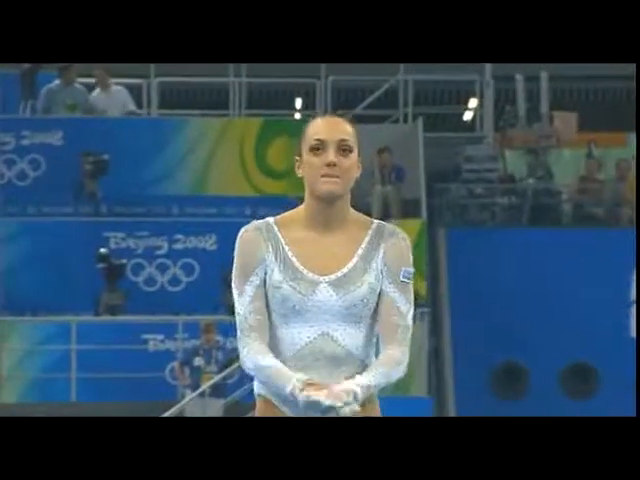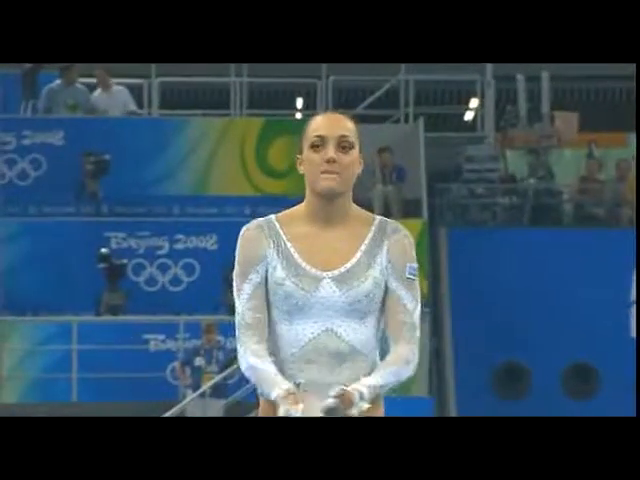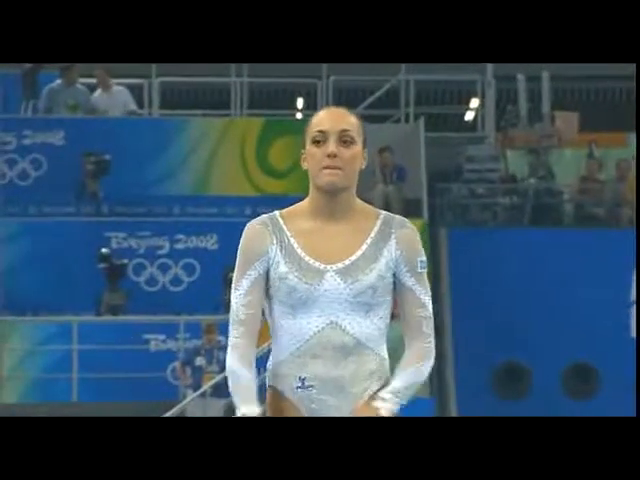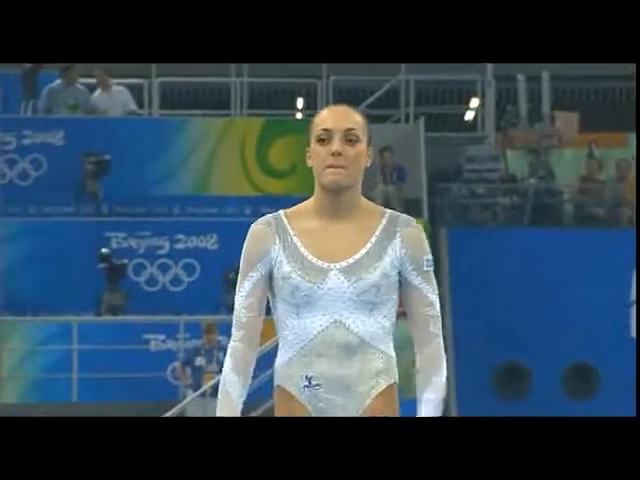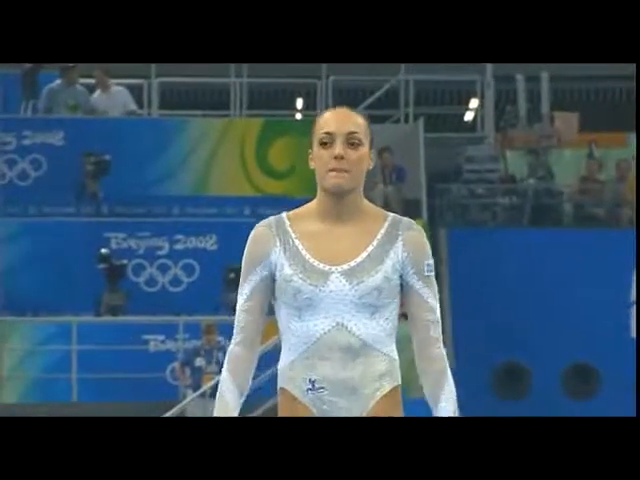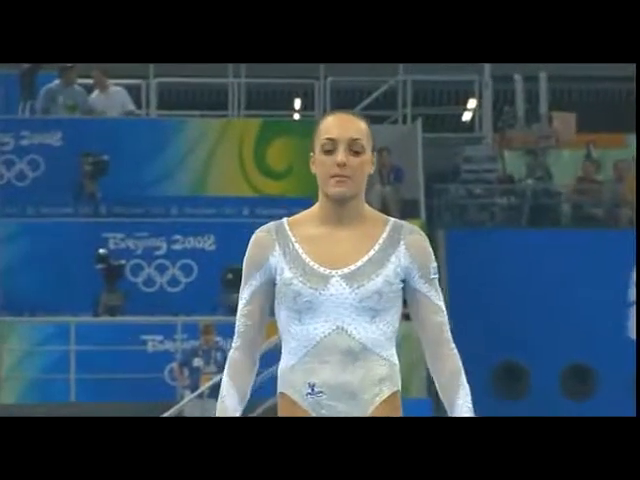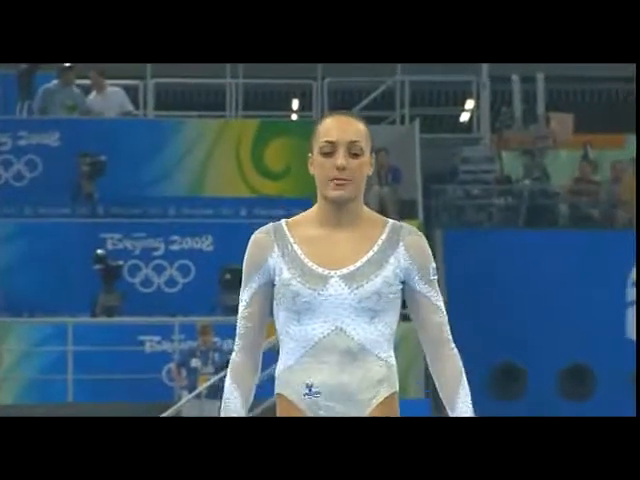
dt=0.1s
person 1, frame 1
left shoulder: (389, 245)
right shoulder: (258, 240)
left elbow: (396, 351)
right elbow: (251, 348)
left wrist: (351, 392)
right wrist: (301, 387)
left hip: (355, 410)
right hip: (284, 409)
person 1, frame 2
left shoulder: (392, 240)
right shoulder: (260, 238)
left elbow: (406, 349)
right elbow: (249, 345)
left wrist: (359, 392)
right wrist: (285, 396)
left hip: (361, 410)
right hip: (285, 411)
person 1, frame 3
left shoulder: (398, 236)
right shoulder: (263, 235)
left elbow: (422, 342)
right elbow: (241, 339)
left wrist: (386, 404)
right wrist: (248, 411)
left hip: (368, 409)
right hip: (290, 407)
person 1, frame 4
left shoulder: (403, 235)
right shoulder: (268, 235)
left elbow: (430, 340)
right elbow: (242, 341)
left wrist: (428, 415)
right wrist: (226, 415)
left hip: (373, 409)
right hip: (297, 408)
person 1, frame 5
left shoulder: (405, 238)
right shoulder: (270, 238)
left elbow: (429, 344)
right elbow: (243, 344)
left wrist: (447, 415)
right wrist: (223, 416)
left hip: (378, 409)
right hip: (299, 409)
person 1, frame 6
left shoulder: (407, 242)
right shoulder: (270, 242)
left elbow: (440, 346)
right elbow: (244, 347)
left wrist: (464, 412)
right wrist: (226, 413)
left hip: (379, 411)
right hip: (300, 410)
person 1, frame 7
left shoulder: (405, 244)
right shoulder: (269, 243)
left elbow: (440, 346)
right elbow: (246, 350)
left wrist: (463, 414)
right wrist: (231, 414)
left hip: (377, 411)
right hip: (298, 410)
